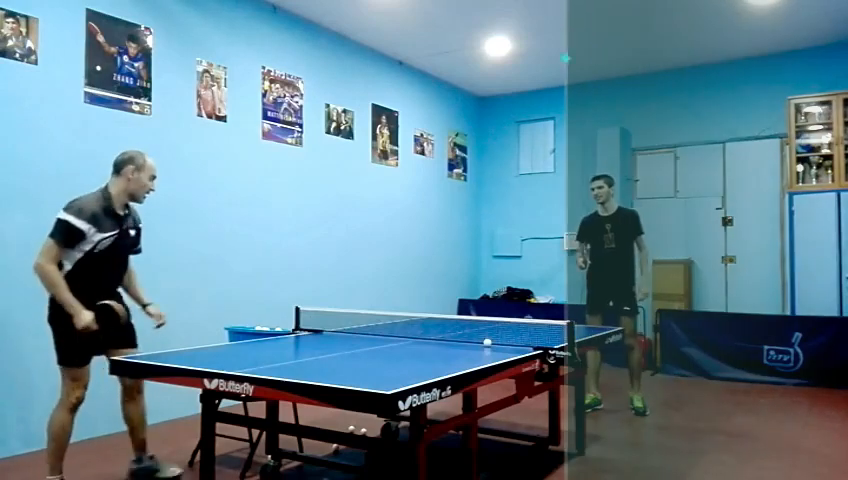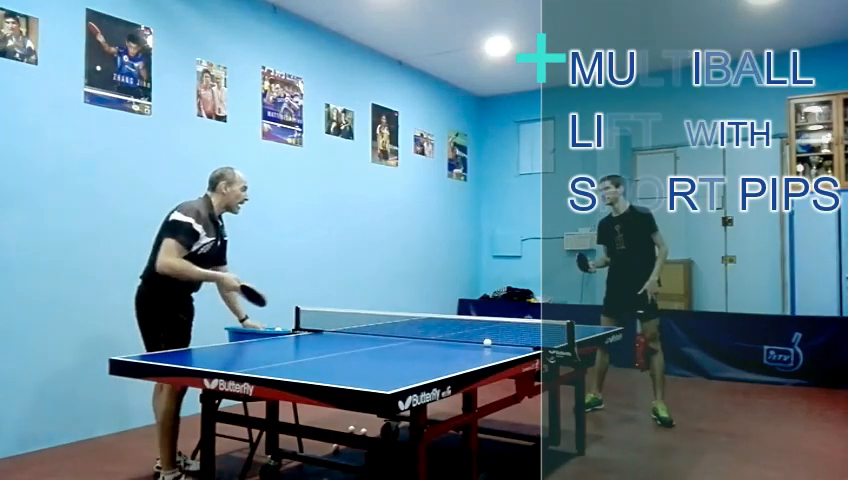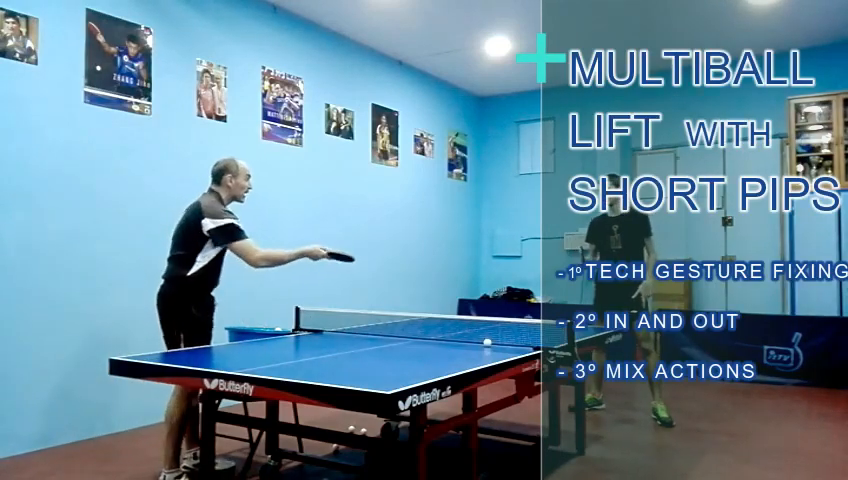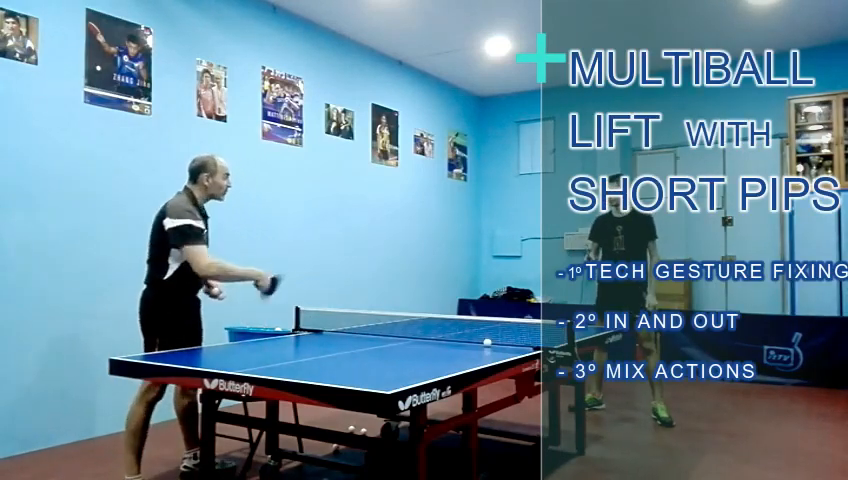
dt=1s
person 1, frame 1
left shoulder: (131, 220)
right shoulder: (82, 212)
right elbow: (44, 264)
left wrist: (146, 305)
right wrist: (77, 311)
left hip: (108, 308)
right hip: (74, 312)
left knee: (132, 382)
right knee: (74, 395)
person 1, frame 2
left shoulder: (217, 227)
right shoulder: (189, 215)
left elbow: (220, 277)
right elbow: (165, 264)
left wrist: (243, 318)
right wrist: (219, 276)
left hip: (178, 304)
right hip: (157, 302)
left knee: (168, 381)
right knee: (175, 383)
person 1, frame 3
left shoulder: (208, 208)
right shoulder: (215, 212)
right elbow: (258, 258)
right wrist: (305, 252)
left hip: (192, 302)
right hip: (181, 303)
right knee: (186, 384)
person 1, frame 4
left shoulder: (195, 210)
right shoulder: (180, 211)
right elbow: (205, 266)
left wrist: (207, 284)
right wrist: (253, 275)
left hip: (185, 307)
right hip: (163, 308)
left knee: (188, 382)
right knee: (153, 387)
person 2, frame 1
left shoulder: (630, 217)
right shoulder: (588, 222)
left elbow: (642, 250)
right elbow: (580, 251)
left wrist: (643, 281)
right wrist: (580, 260)
left hip: (624, 285)
right hip: (596, 286)
left knee: (630, 342)
left ankle: (636, 395)
right ankle: (593, 394)
person 2, frame 2
left shoulder: (641, 215)
right shoulder: (604, 224)
left elbow: (663, 249)
left wrist: (653, 278)
right wrist: (593, 265)
left hip: (642, 288)
right hip: (614, 289)
left knee: (653, 345)
right knee: (602, 342)
left ankle: (659, 404)
right ankle: (595, 395)
person 2, frame 3
left shoulder: (639, 218)
right shoulder: (597, 223)
left elbow: (651, 253)
left wrist: (647, 281)
right wrist: (587, 262)
left hip: (633, 290)
right hip: (605, 291)
left knee: (647, 345)
right knee: (599, 343)
left ankle: (657, 404)
right ankle: (595, 396)
person 2, frame 4
left shoulder: (643, 220)
right shoulder: (601, 222)
left elbow: (654, 257)
right elbow: (593, 253)
left wrist: (651, 292)
right wrist: (592, 259)
left hip: (636, 292)
right hip: (608, 292)
left knee: (649, 346)
right knee: (600, 343)
left ankle: (658, 404)
right ankle: (594, 395)
